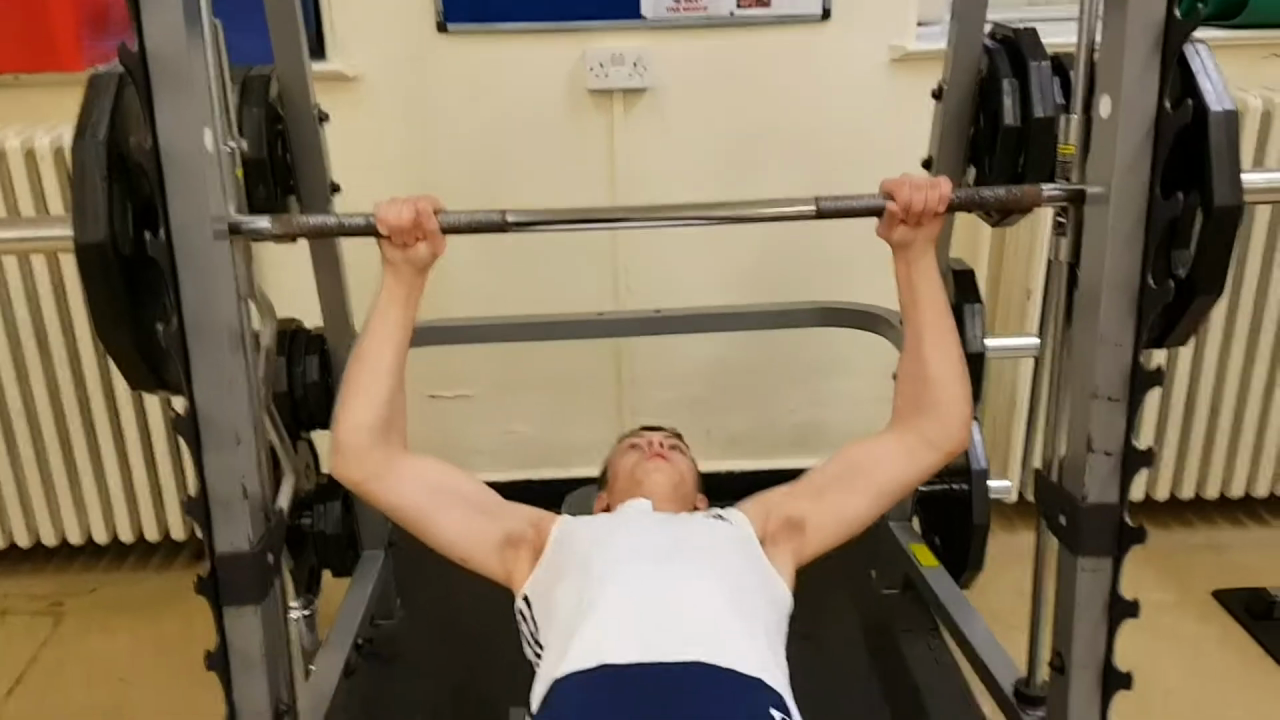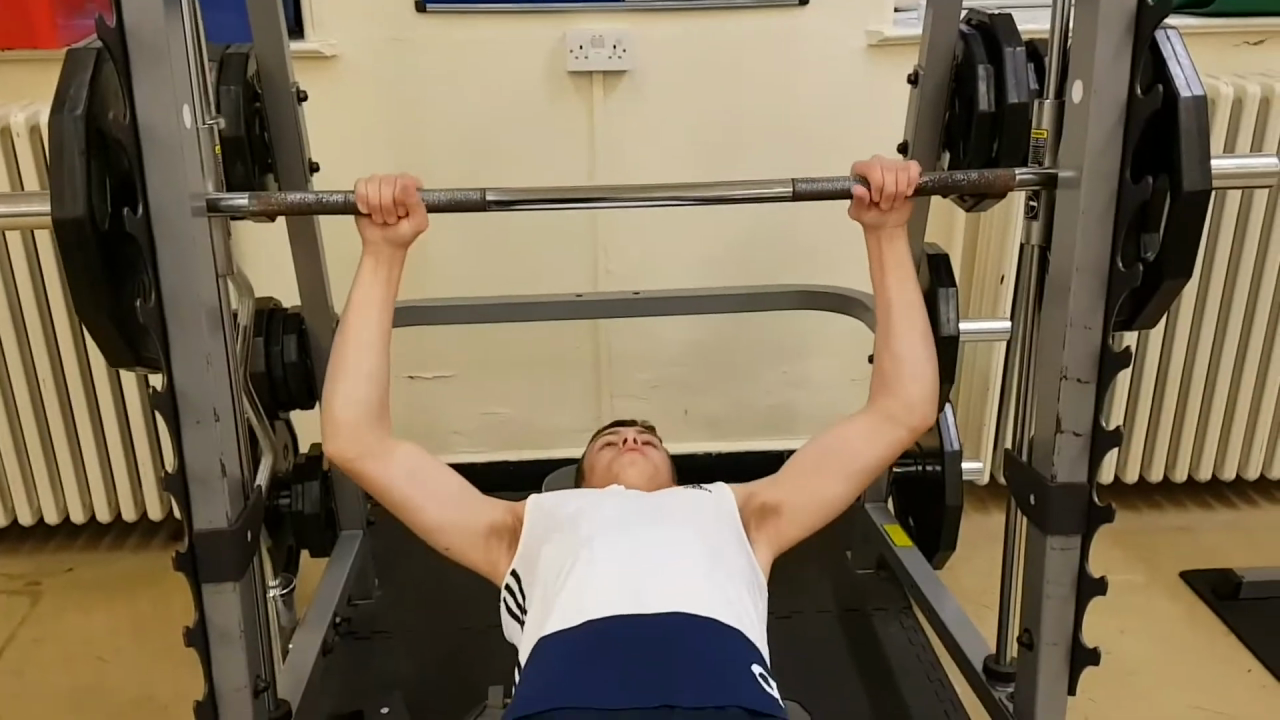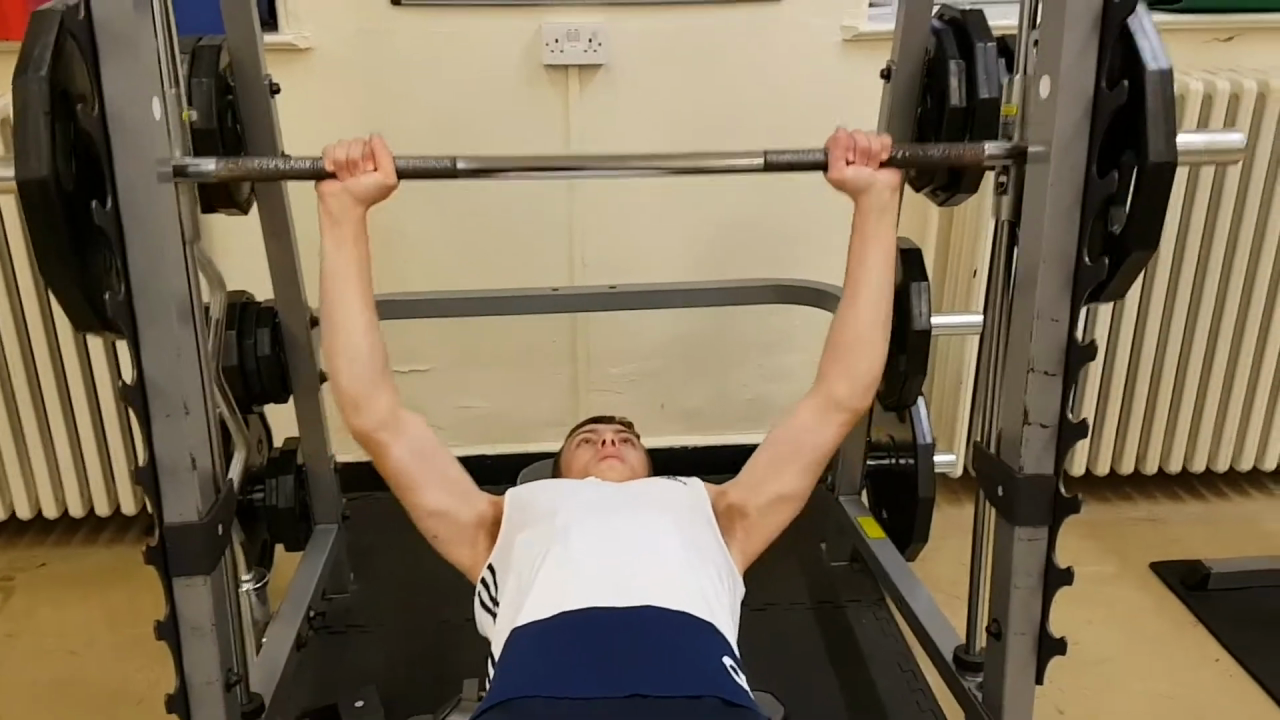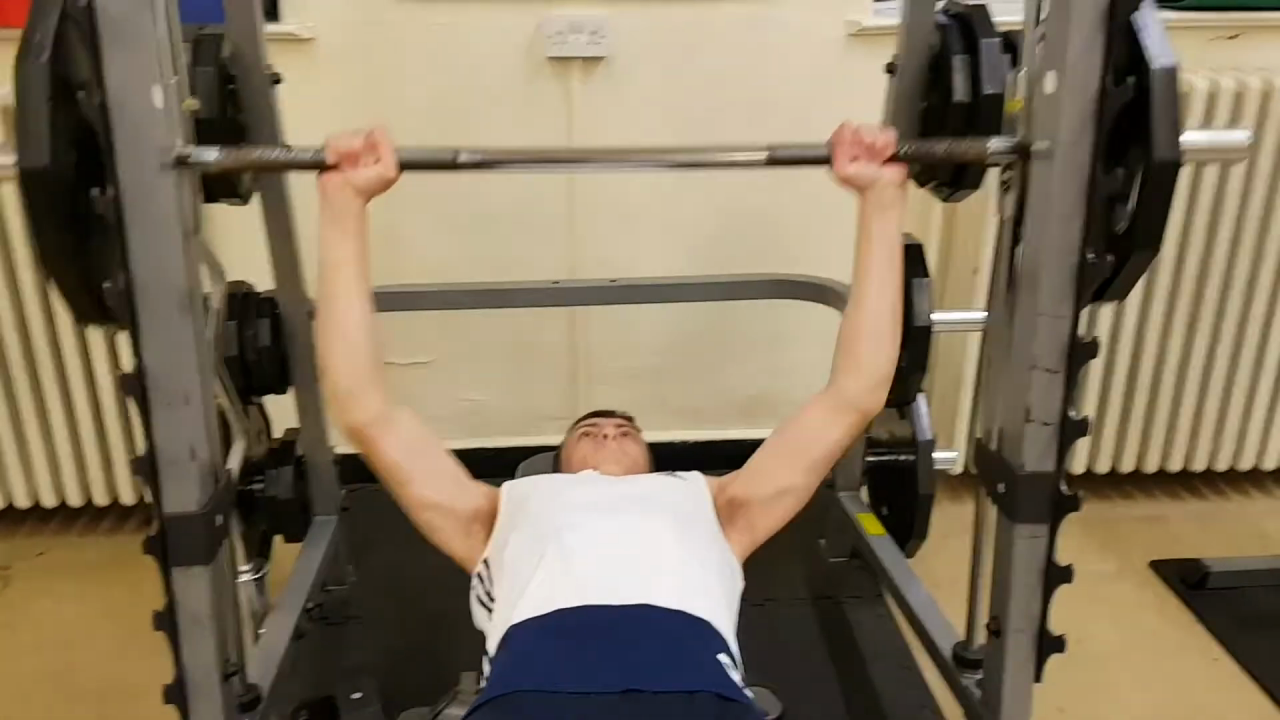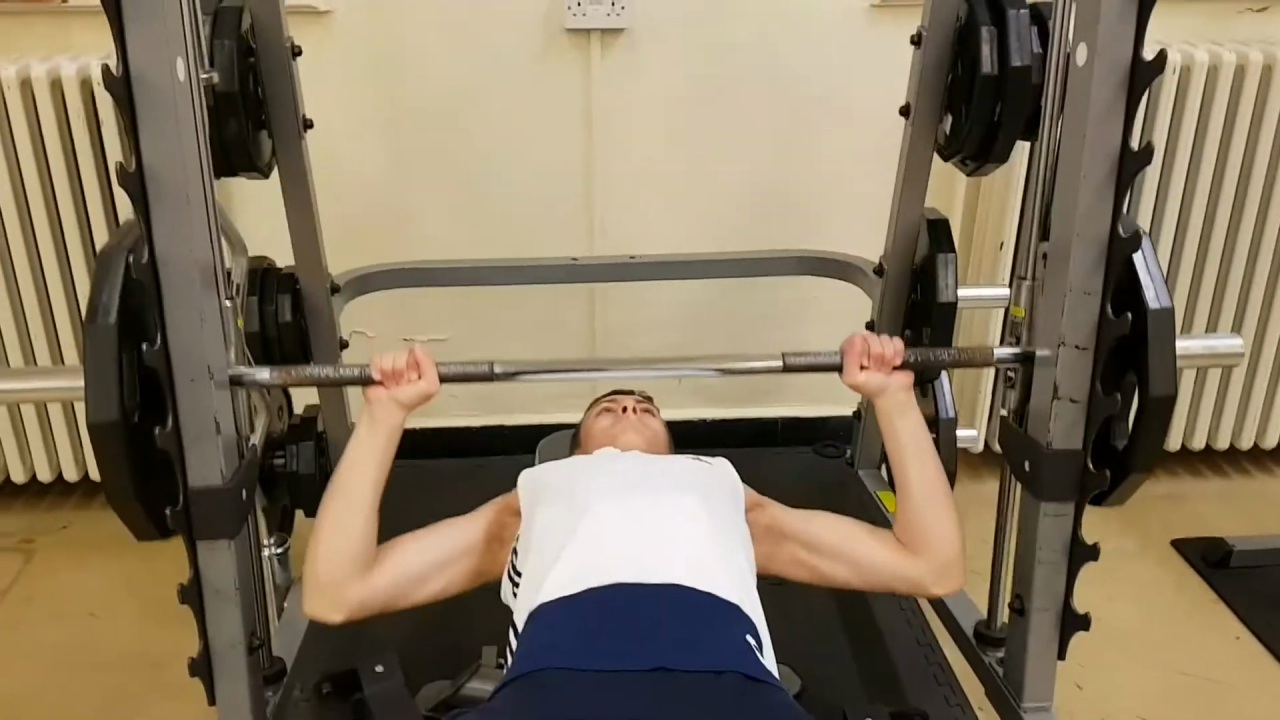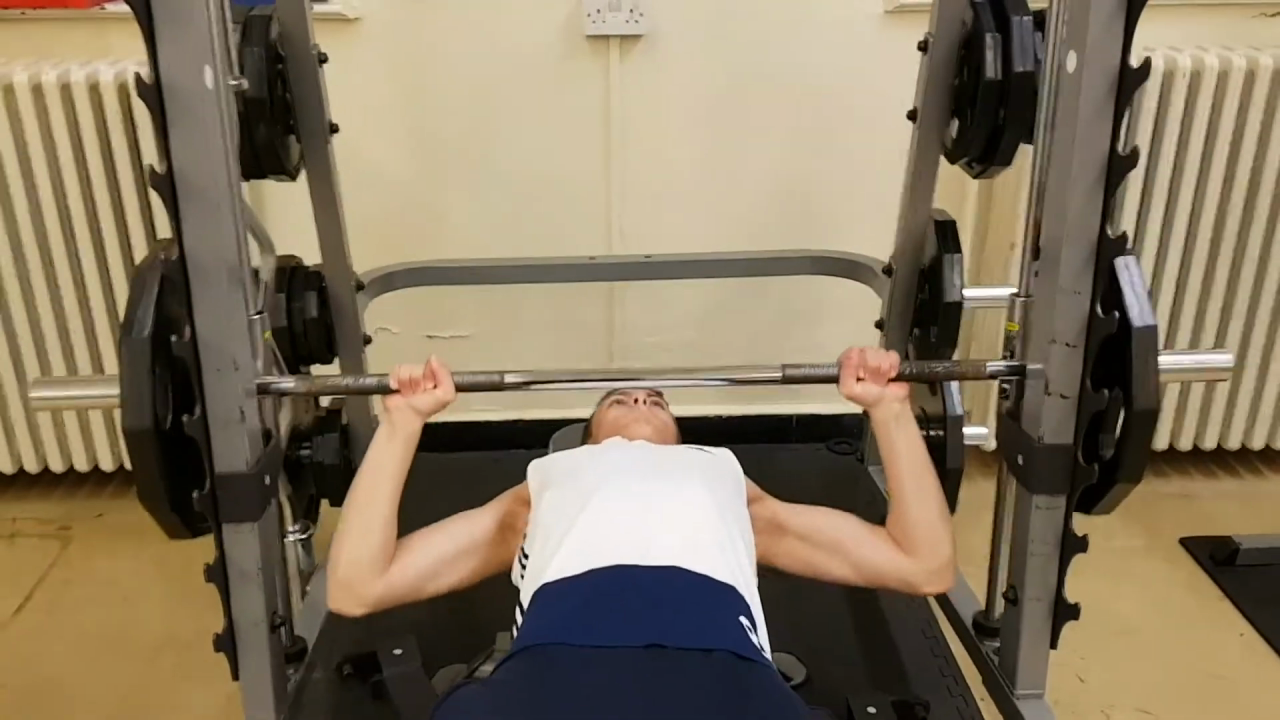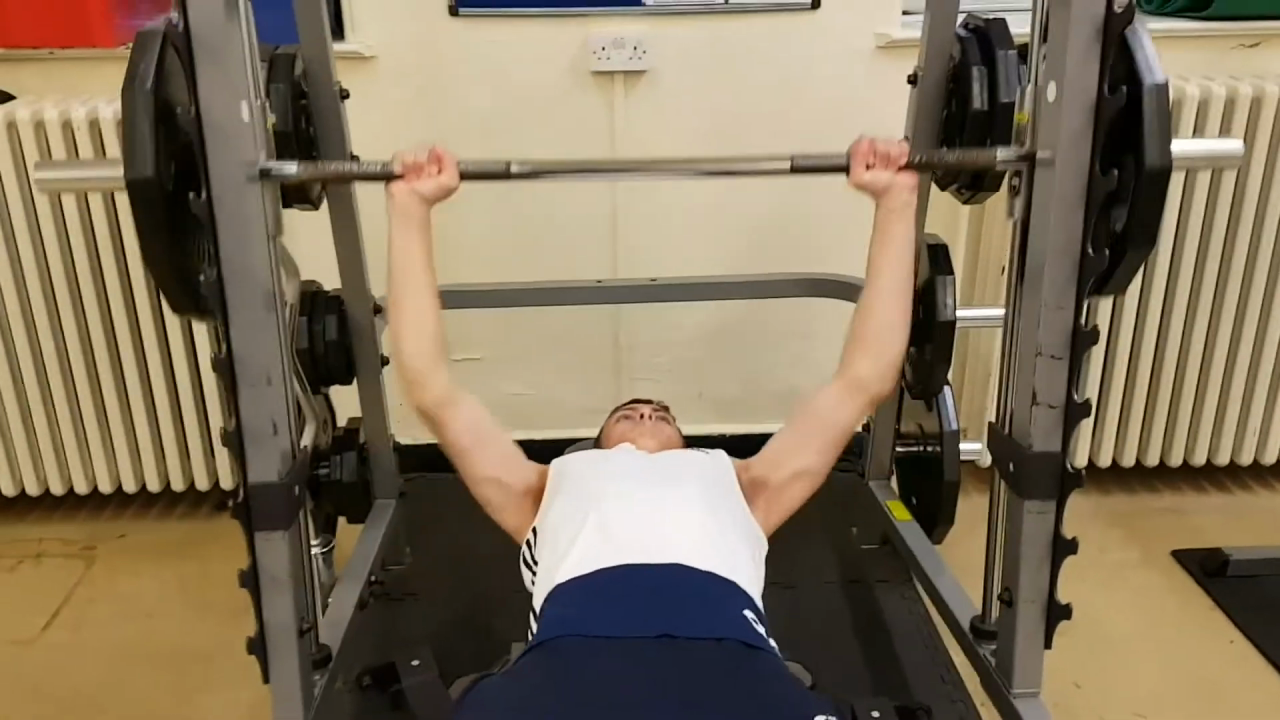
dt=0.7s
person 1, frame 1
left shoulder: (756, 531)
right shoulder: (550, 542)
left elbow: (934, 431)
right elbow: (366, 458)
left wrist: (915, 252)
right wrist: (404, 273)
person 1, frame 2
left shoulder: (734, 512)
right shoulder: (528, 524)
left elbow: (903, 411)
right elbow: (355, 438)
left wrist: (886, 232)
right wrist: (384, 250)
person 1, frame 3
left shoulder: (707, 510)
right shoulder: (510, 518)
left elbow: (842, 394)
right elbow: (371, 409)
left wrist: (875, 201)
right wrist: (344, 209)
person 1, frame 4
left shoulder: (708, 505)
right shoulder: (508, 509)
left elbow: (855, 395)
right elbow: (363, 407)
left wrist: (881, 195)
right wrist: (344, 200)
person 1, frame 5
left shoulder: (727, 490)
right shoulder: (530, 497)
left elbow: (933, 567)
right elbow: (335, 591)
left wrist: (892, 399)
right wrist: (385, 413)
person 1, frame 6
left shoulder: (728, 479)
right shoulder: (542, 485)
left elbow: (925, 565)
right elbow: (356, 586)
left wrist: (888, 407)
right wrist: (403, 418)
right hip: (558, 667)
person 1, frame 7
left shoulder: (737, 487)
right shoulder: (548, 492)
left elbow: (866, 375)
right elbow: (428, 384)
left wrist: (895, 201)
right wrist: (411, 207)
